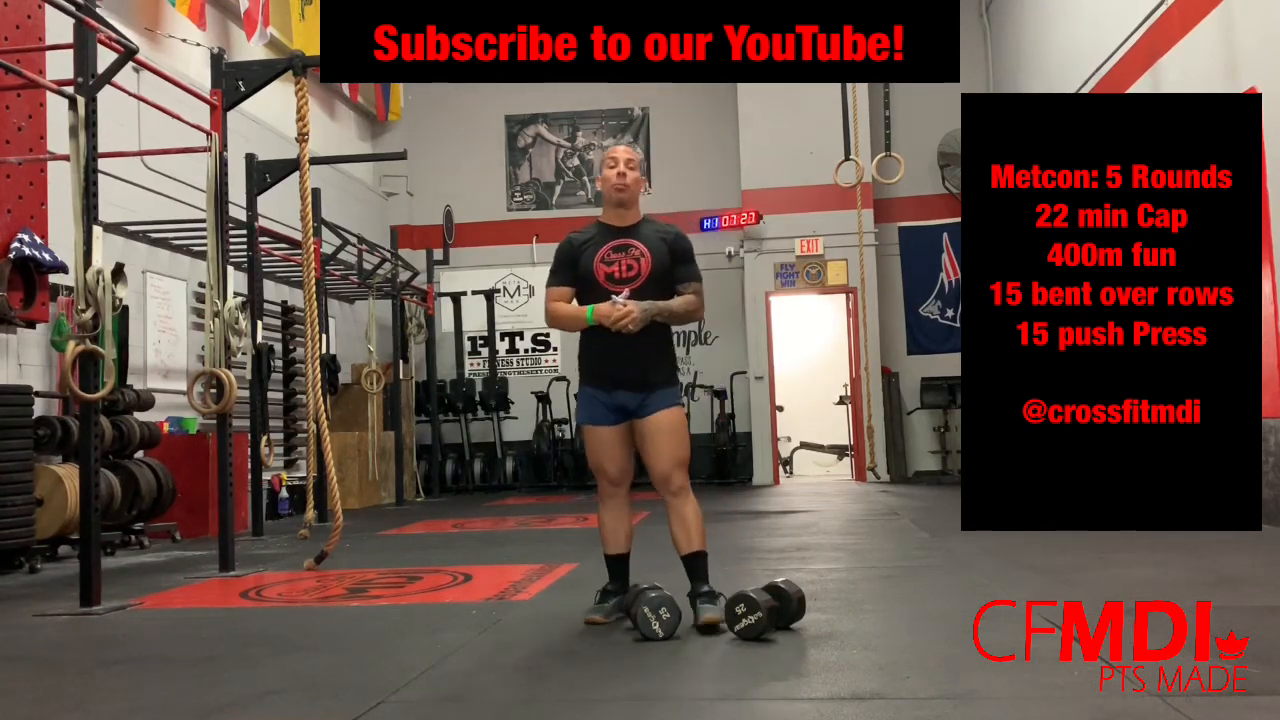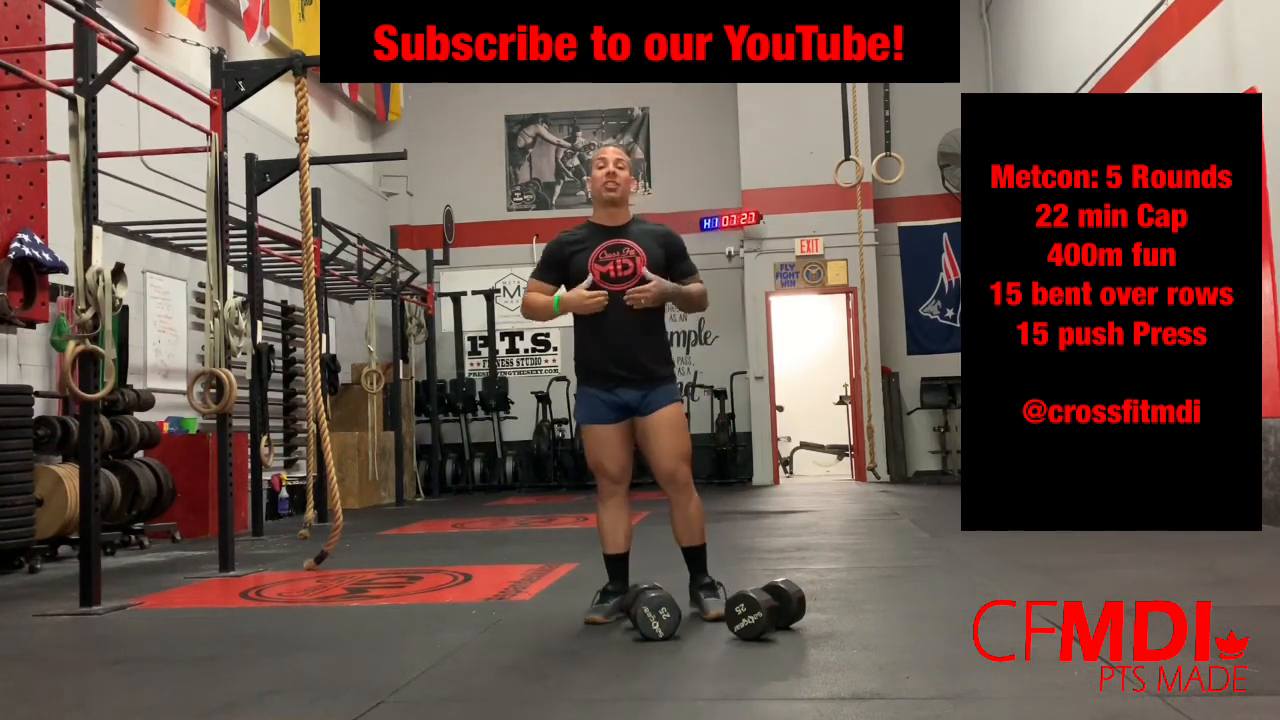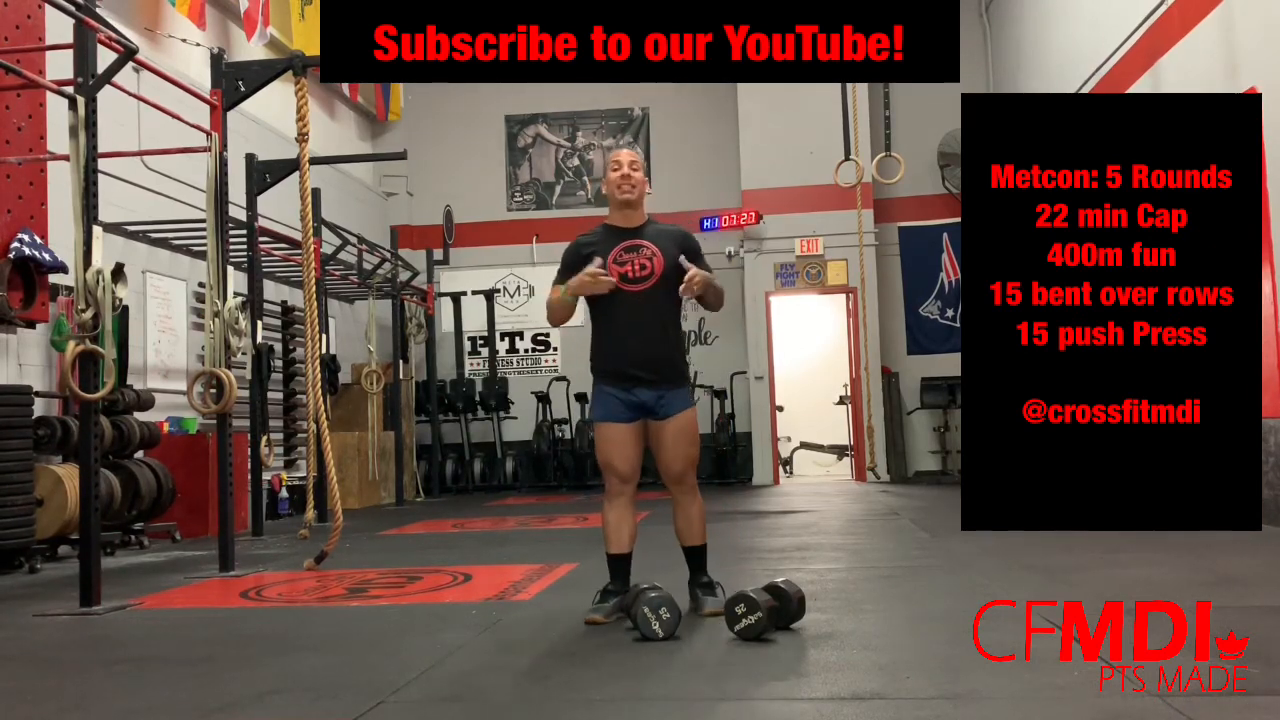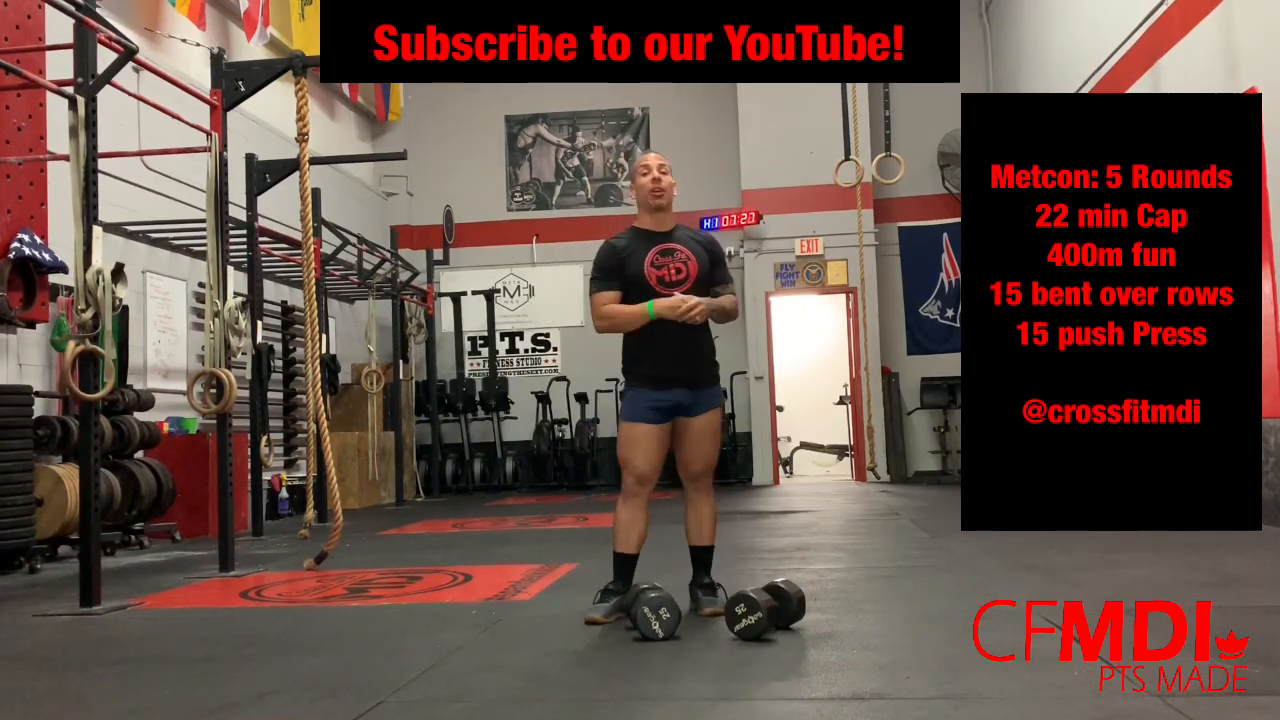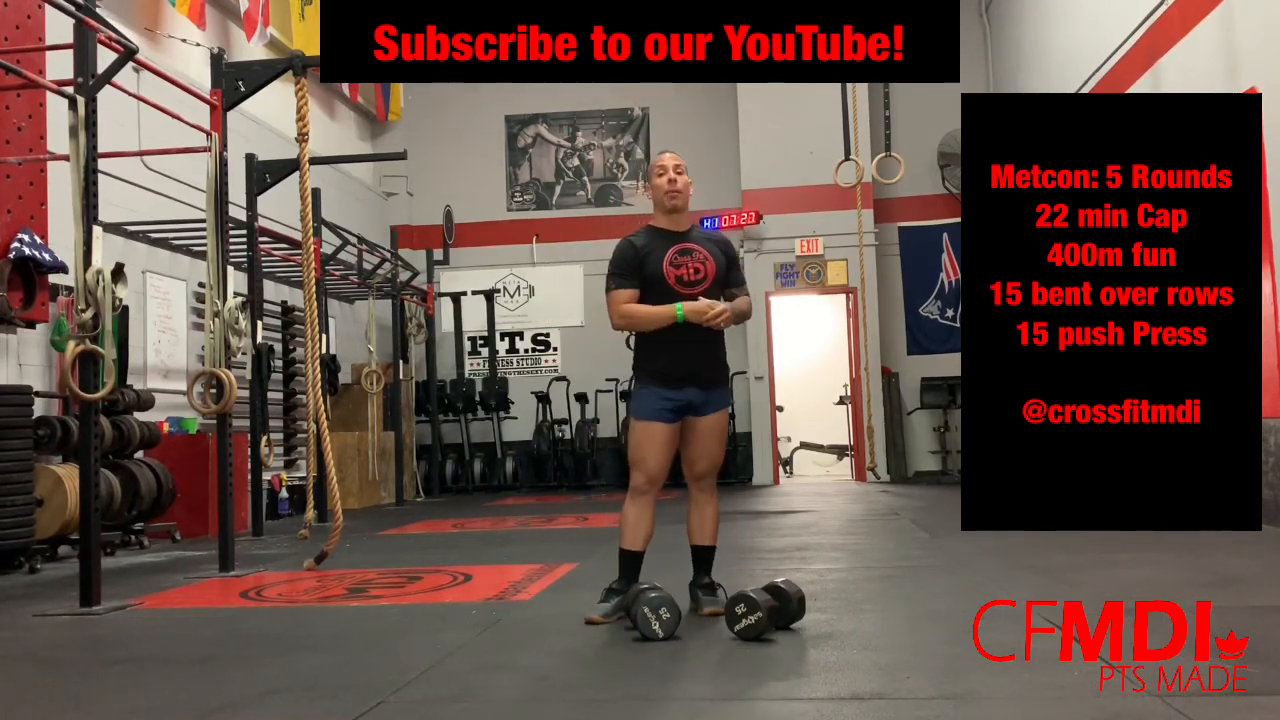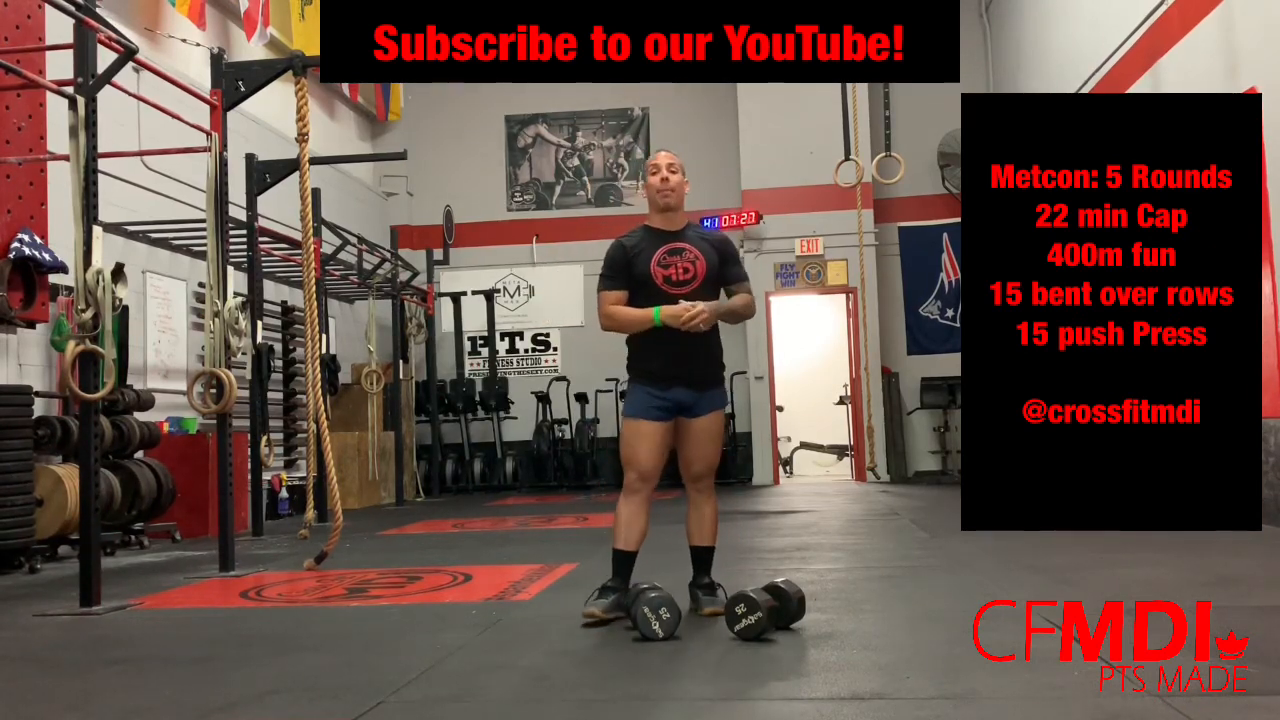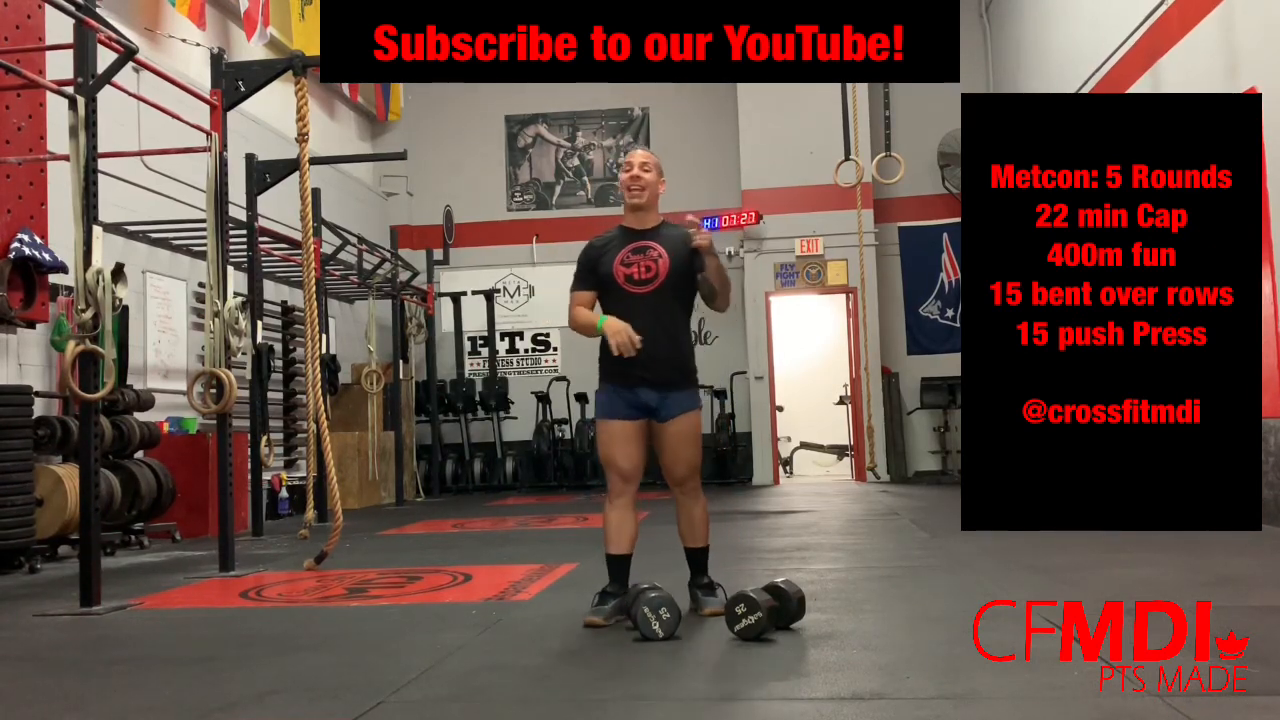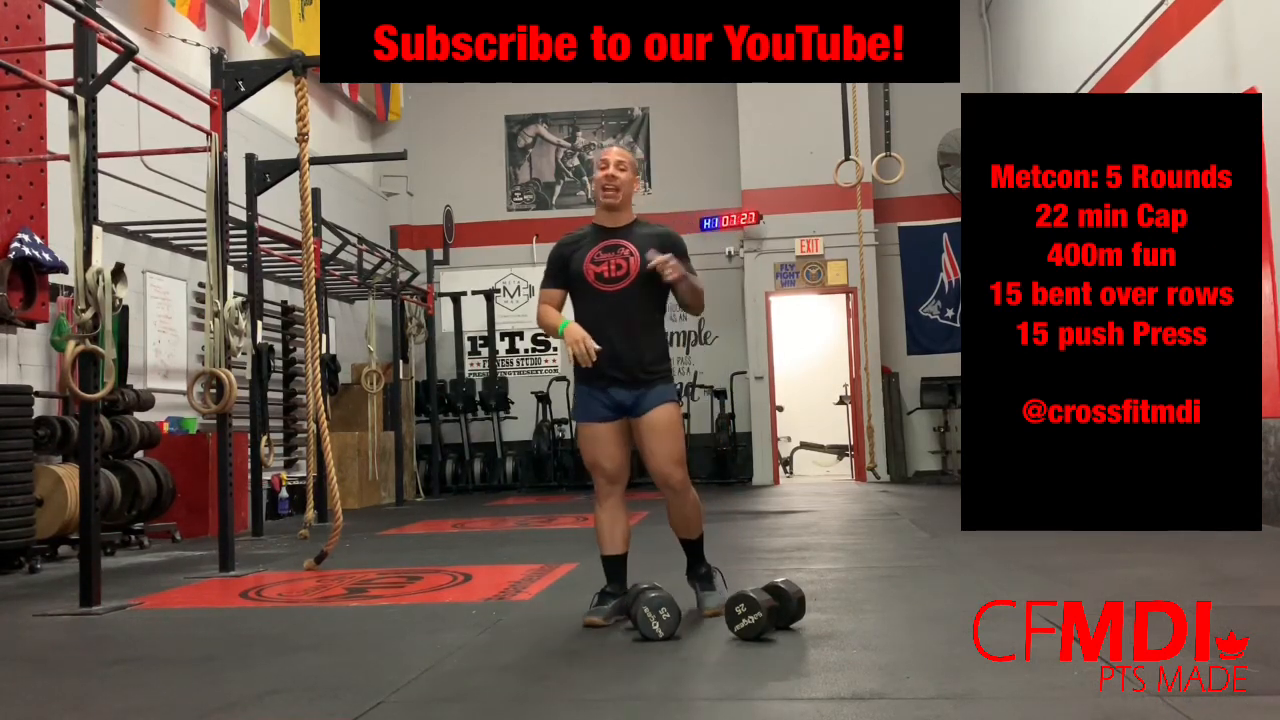
dt=0.3s
person 1, frame 1
left shoulder: (670, 239)
right shoulder: (575, 245)
left elbow: (695, 304)
right elbow: (554, 311)
left wrist: (649, 309)
right wrist: (596, 313)
left hip: (658, 386)
right hip: (600, 389)
left knee: (675, 484)
right knee: (611, 486)
left ankle: (702, 590)
right ankle: (617, 587)
person 1, frame 2
left shoulder: (661, 238)
right shoulder: (567, 245)
left elbow: (699, 299)
right elbow: (529, 306)
left wrist: (669, 290)
right wrist: (563, 300)
left hip: (656, 383)
right hip: (598, 388)
left knee: (678, 479)
right knee: (611, 485)
left ankle: (702, 581)
right ankle: (617, 587)
person 1, frame 3
left shoulder: (676, 239)
right shoulder: (584, 247)
left elbow: (715, 302)
right elbow: (555, 316)
left wrist: (705, 283)
right wrist: (574, 287)
left hip: (671, 383)
right hip: (614, 387)
left knee: (683, 482)
right knee: (619, 485)
left ankle: (700, 579)
right ankle: (617, 587)
person 1, frame 4
left shoulder: (704, 244)
right shoulder: (617, 250)
left elbow: (732, 304)
right elbow: (603, 317)
left wrist: (709, 306)
right wrist: (660, 307)
left hip: (701, 384)
right hip: (645, 388)
left knee: (699, 481)
right knee: (635, 484)
left ankle: (703, 582)
right ankle: (619, 587)
person 1, frame 5
left shoulder: (719, 244)
right shoulder: (634, 248)
left elbow: (743, 300)
right elbow: (620, 315)
left wrist: (730, 310)
right wrist: (685, 310)
left hip: (711, 384)
right hip: (657, 386)
left knee: (704, 481)
right knee: (644, 484)
left ankle: (702, 581)
right ankle: (623, 585)
person 1, frame 6
left shoulder: (715, 243)
right shoulder: (626, 249)
left elbow: (747, 304)
right elbow: (608, 315)
left wrist: (717, 308)
right wrist: (666, 312)
left hip: (704, 384)
right hip: (649, 385)
left knee: (701, 482)
right knee: (637, 482)
left ankle: (702, 582)
right ankle: (617, 586)
person 1, frame 7
left shoulder: (686, 241)
right shoulder: (598, 249)
left elbow: (721, 303)
right elbow: (576, 313)
left wrist: (708, 255)
right wrist: (605, 323)
left hip: (676, 385)
right hip: (619, 387)
left knee: (686, 483)
right knee: (620, 485)
left ankle: (701, 580)
right ankle: (616, 589)
person 1, frame 8
left shoulder: (662, 240)
right shoulder: (569, 247)
left elbow: (696, 305)
right elbow: (545, 310)
left wrist: (681, 278)
right wrist: (567, 328)
left hip: (652, 382)
right hip: (595, 386)
left knee: (674, 480)
right knee: (608, 486)
left ankle: (700, 569)
right ankle: (615, 590)
